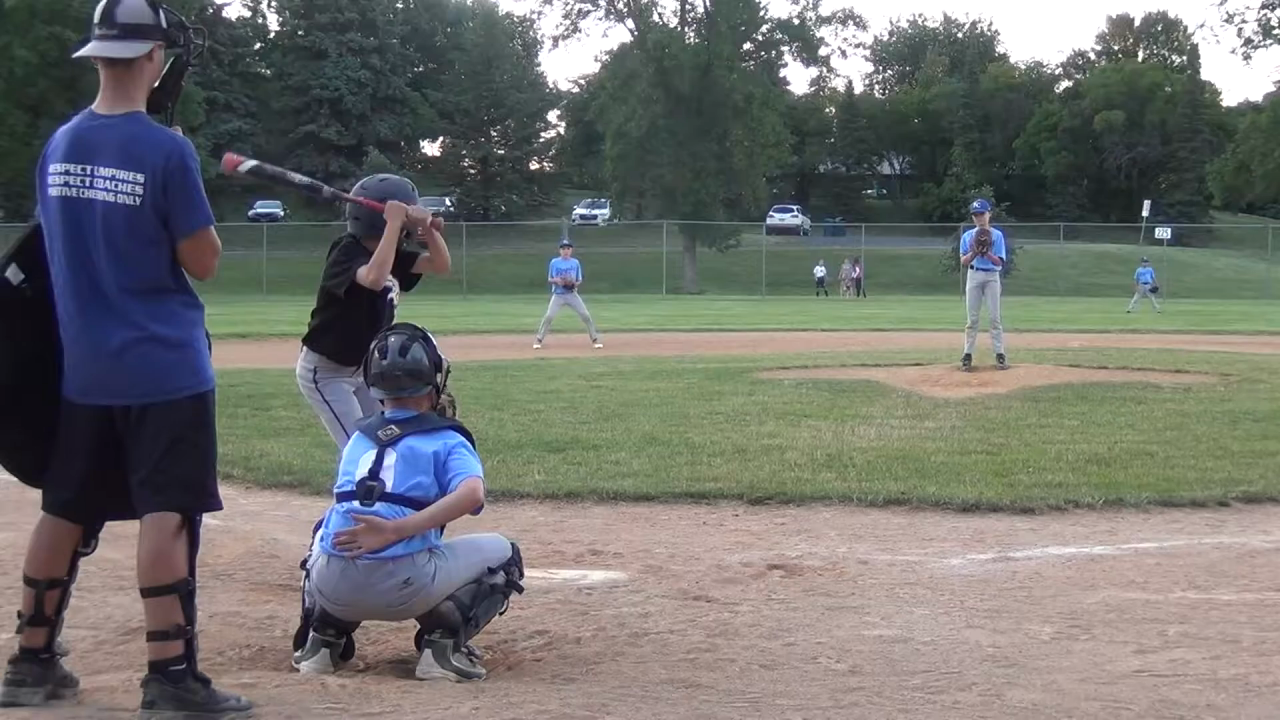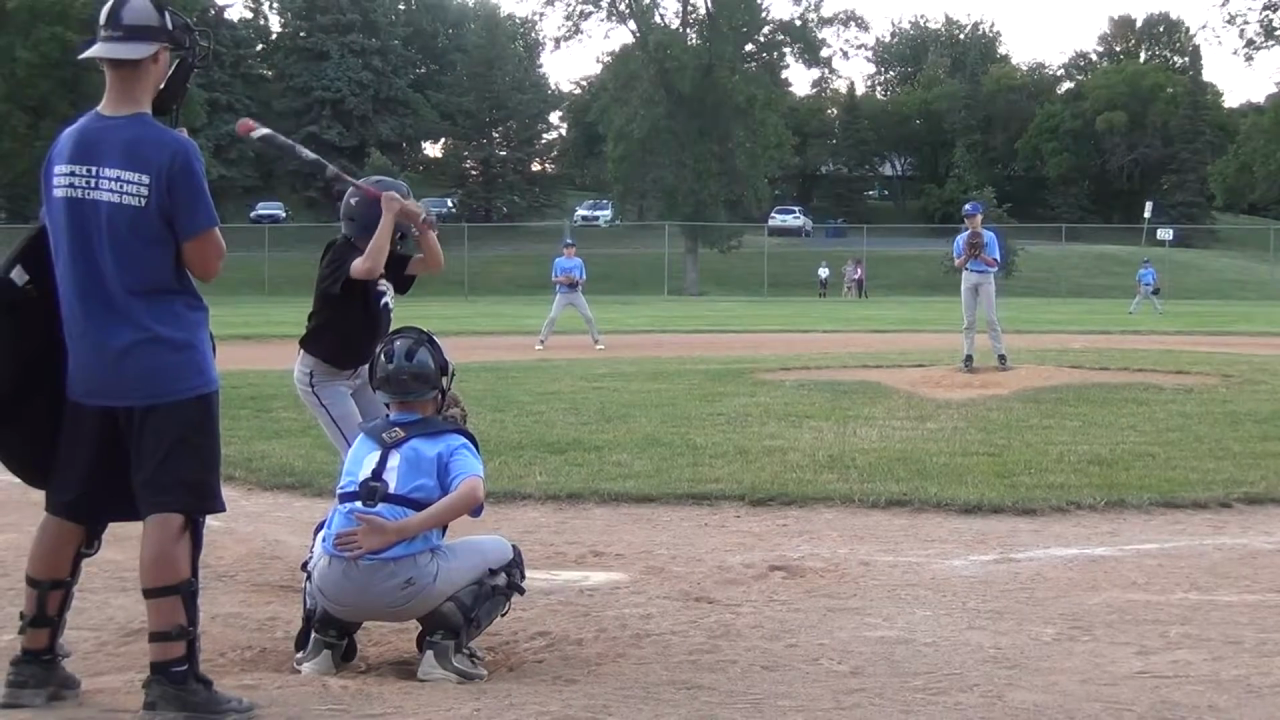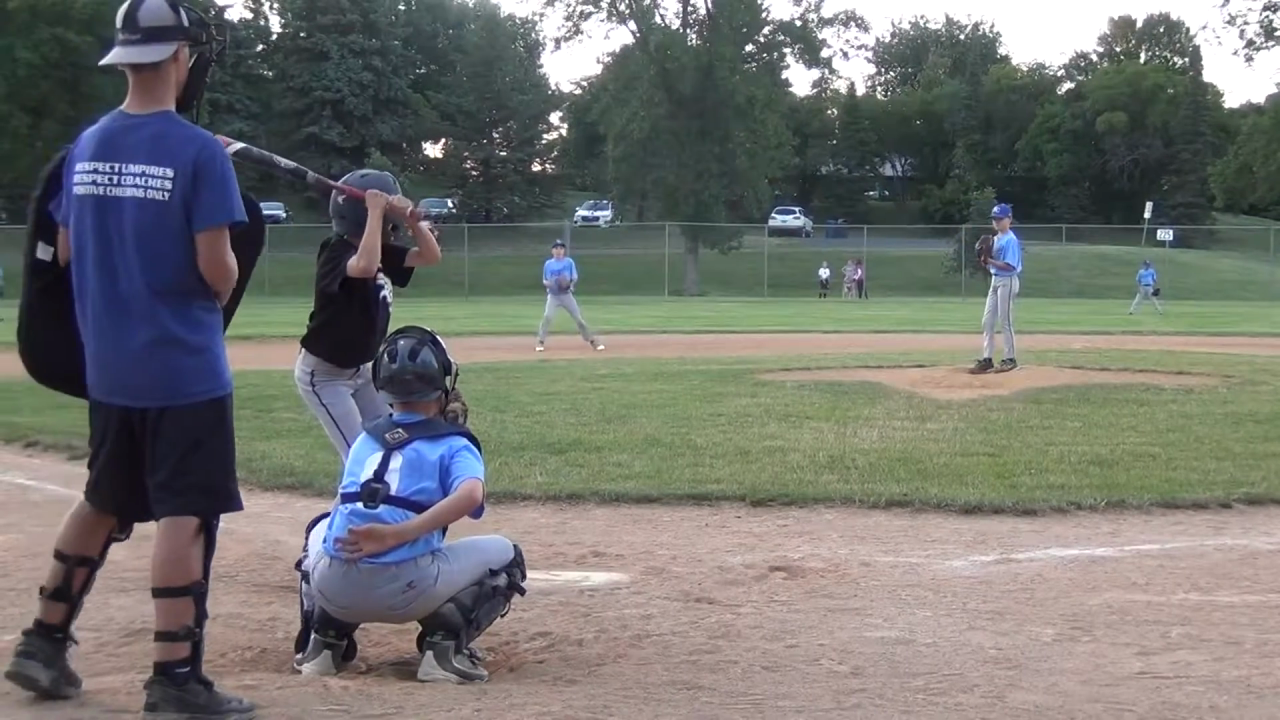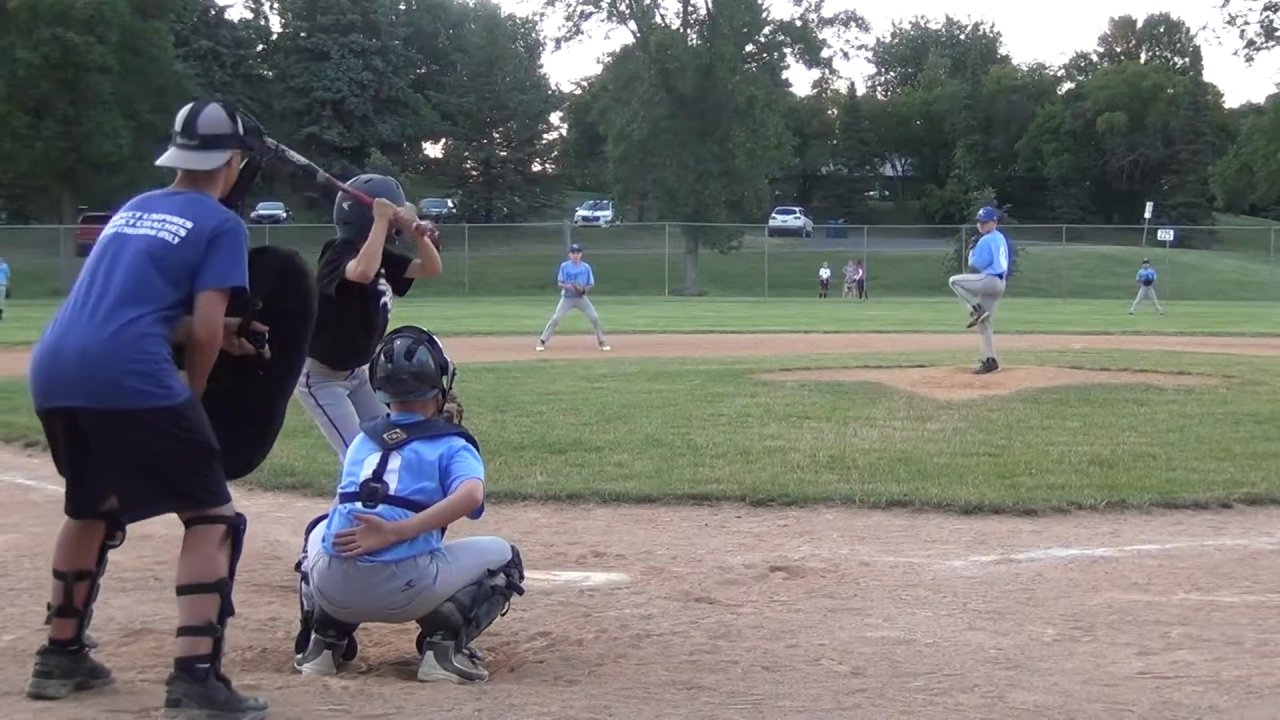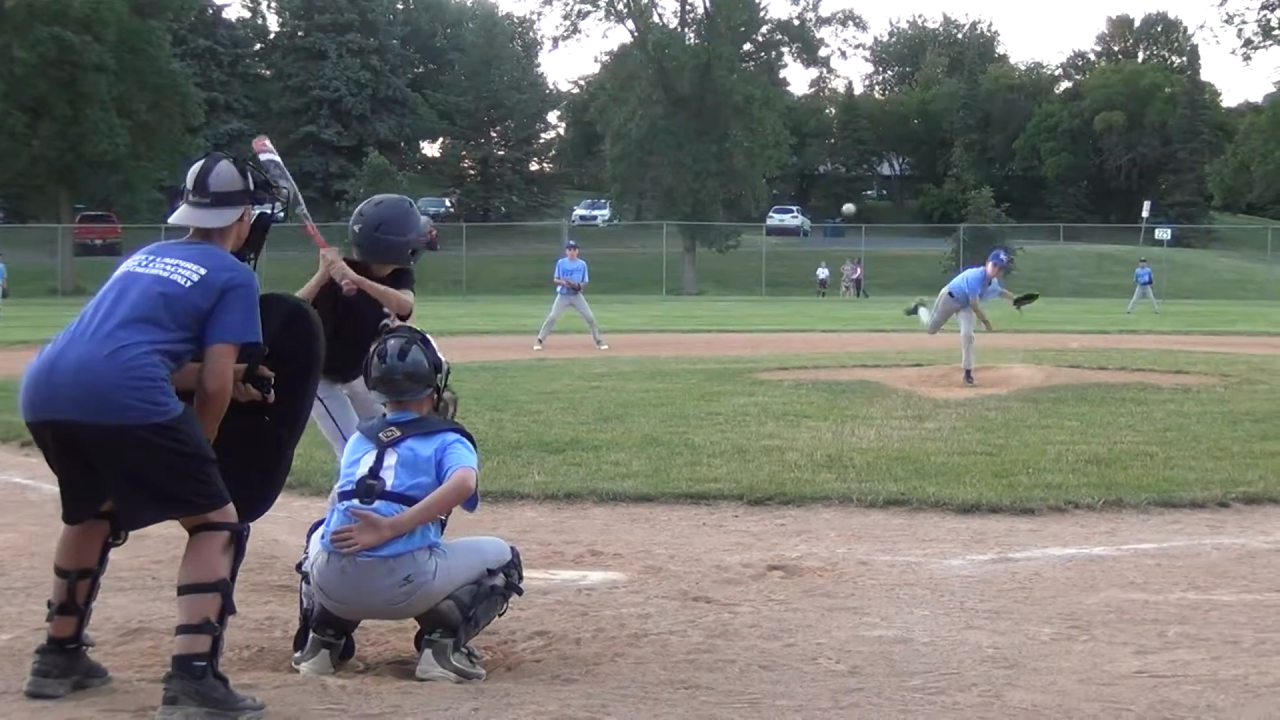
dt=1s
person 1, frame 1
right shoulder: (166, 149)
right elbow: (203, 263)
left hip: (83, 366)
right hip: (164, 366)
left knee: (64, 511)
right knee: (166, 514)
person 1, frame 2
left shoulder: (63, 147)
right shoulder: (171, 151)
left elbow: (59, 252)
right elbow: (207, 264)
left hip: (87, 369)
right hip: (168, 368)
left knee: (69, 512)
right knee: (170, 516)
person 1, frame 3
left shoulder: (85, 145)
right shoulder: (199, 150)
left elbow: (66, 252)
right elbow: (217, 270)
right wrist: (222, 287)
left hip: (109, 365)
right hip: (184, 367)
left knee: (105, 502)
right knee: (185, 516)
person 1, frame 4
left shoulder: (130, 210)
right shoulder: (221, 223)
right elbow: (205, 328)
left wrist: (214, 334)
right wrist: (188, 395)
left hip: (53, 371)
right hip: (128, 376)
left knee: (94, 507)
right knee: (212, 517)
left ankle: (60, 656)
person 1, frame 5
left shoulder: (145, 256)
right shoulder: (234, 275)
right elbow: (215, 382)
left wrist: (226, 379)
right wrist: (198, 449)
left hip: (43, 390)
right hip: (123, 397)
left knee: (95, 510)
right knee: (216, 523)
left ankle: (59, 655)
person 2, frame 1
left shoulder: (359, 438)
right shoulder: (446, 438)
right elbow: (472, 494)
right wrist: (394, 531)
left hip: (332, 586)
right hip: (404, 585)
right knee: (503, 553)
left ankle: (323, 638)
right ankle: (443, 644)
person 2, frame 2
left shoulder: (364, 439)
right shoulder: (450, 441)
right elbow: (472, 493)
right wrist: (396, 531)
left hip: (333, 586)
right hip: (405, 586)
right knee: (504, 555)
left ankle: (325, 640)
right ankle: (444, 645)
person 2, frame 3
left shoulder: (365, 439)
right shoulder: (454, 444)
right elbow: (470, 495)
right wrist: (396, 536)
left hip: (334, 588)
right hip: (406, 590)
left knee: (323, 527)
right knee: (505, 555)
left ankle: (323, 640)
right ankle: (445, 646)
person 2, frame 4
left shoulder: (362, 439)
right shoulder: (451, 444)
right elbow: (471, 495)
right wrist: (394, 533)
left hip: (332, 588)
right hip: (405, 590)
left knee: (322, 529)
right knee: (504, 556)
left ankle: (324, 641)
right ankle: (445, 646)
person 2, frame 5
left shoulder: (361, 438)
right shoulder: (450, 439)
right elbow: (462, 483)
right wrist: (392, 528)
left hip: (332, 585)
right hip: (404, 583)
left knee: (323, 533)
right knee: (503, 558)
left ankle: (322, 641)
right ankle: (443, 645)
person 3, frame 1
left shoulder: (392, 253)
right shoulder: (347, 253)
left elbow: (442, 266)
right elbow: (375, 279)
left wrist: (428, 226)
right wrist: (394, 222)
left hip: (358, 368)
right hip: (324, 371)
person 3, frame 2
left shoulder: (386, 257)
right shoulder: (342, 254)
left elbow: (434, 264)
right elbow: (369, 270)
left wrist: (420, 222)
right wrist: (391, 215)
left hip: (357, 371)
right hip: (321, 375)
person 3, frame 3
left shoulder: (383, 251)
right shoulder: (337, 253)
left elbow: (431, 256)
right elbow: (365, 267)
left wrist: (411, 217)
right wrist: (377, 212)
left hip: (358, 370)
right hip: (323, 374)
person 3, frame 4
left shoulder: (381, 257)
right shoulder: (339, 255)
left elbow: (432, 269)
right elbow: (364, 272)
left wrist: (415, 229)
right wrist: (381, 219)
left hip: (355, 372)
right hip: (318, 375)
person 3, frame 5
left shoulder: (400, 273)
right shoulder: (338, 277)
left elbow: (404, 305)
left wrist: (358, 281)
right wrist: (323, 275)
left hip: (352, 374)
right hip: (322, 379)
